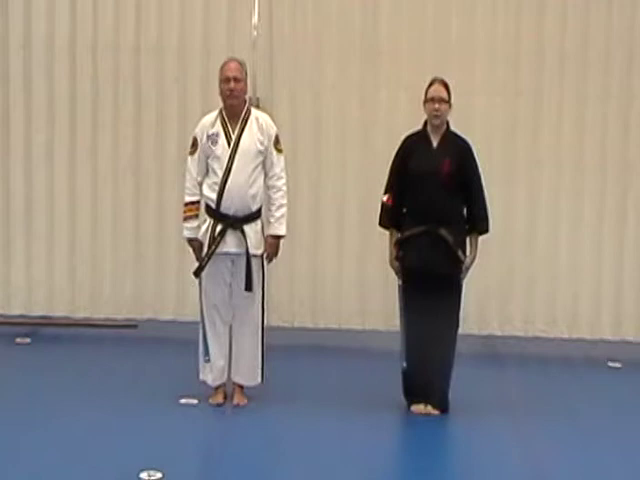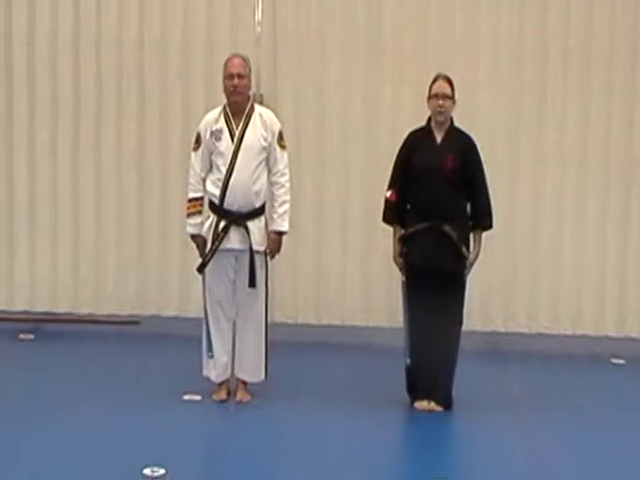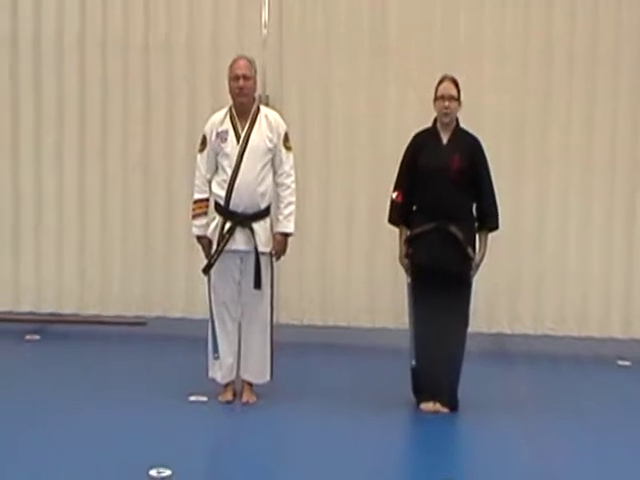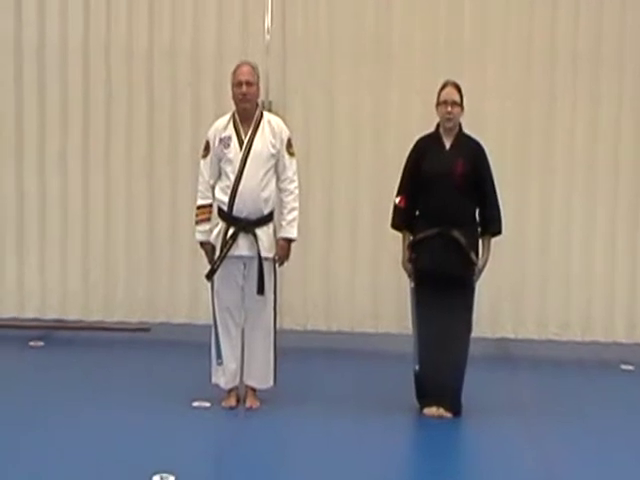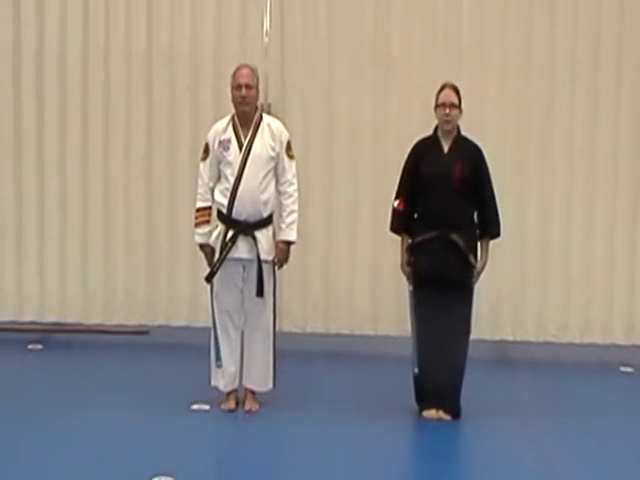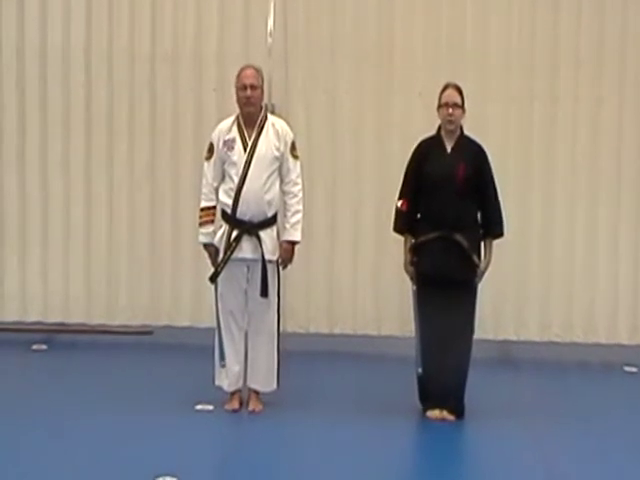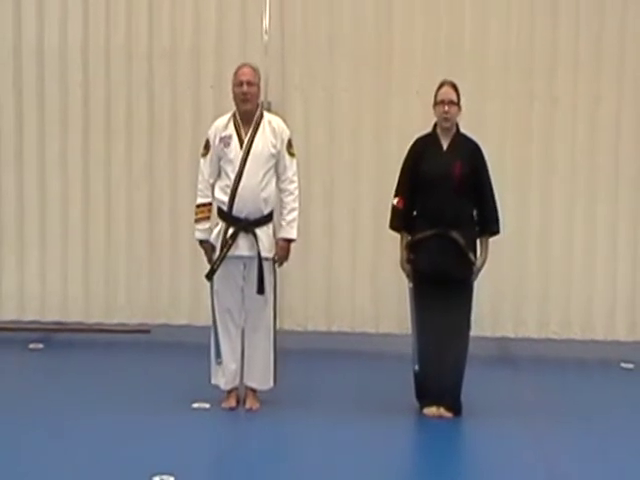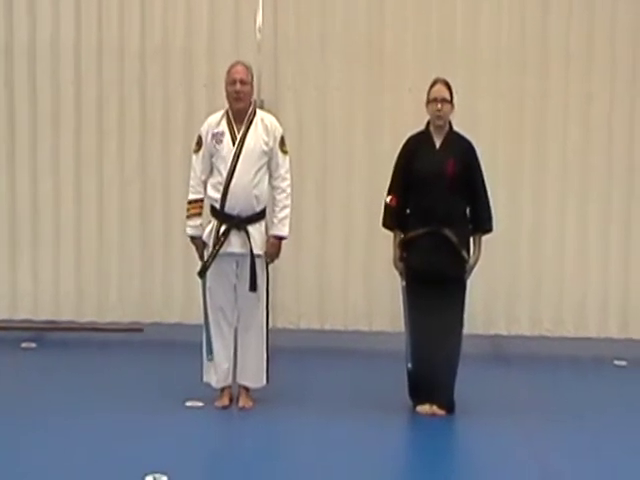
dt=0.3s
person 1, frame 1
left shoulder: (264, 126)
right shoulder: (206, 127)
left elbow: (276, 182)
right elbow: (192, 182)
left wrist: (275, 231)
right wrist: (192, 231)
left hip: (251, 231)
right hip: (214, 231)
left knee: (247, 310)
right knee: (214, 308)
left ankle: (241, 383)
right ankle: (217, 382)
person 1, frame 2
left shoulder: (268, 122)
right shoulder: (210, 123)
left elbow: (280, 178)
right elbow: (196, 179)
left wrist: (278, 227)
right wrist: (196, 227)
left hip: (254, 227)
right hip: (217, 227)
left knee: (251, 306)
right knee: (218, 305)
left ankle: (244, 379)
right ankle: (221, 378)
person 1, frame 3
left shoulder: (273, 123)
right shoulder: (215, 124)
left elbow: (286, 179)
right elbow: (202, 180)
left wrist: (283, 229)
right wrist: (201, 229)
left hip: (259, 229)
right hip: (223, 228)
left knee: (256, 307)
right knee: (223, 306)
left ankle: (249, 380)
right ankle: (227, 379)
person 1, frame 4
left shoulder: (277, 129)
right shoulder: (218, 131)
left elbow: (289, 185)
right elbow: (205, 186)
left wrist: (286, 234)
right wrist: (204, 234)
left hip: (262, 235)
right hip: (227, 234)
left knee: (259, 313)
right knee: (226, 312)
left ankle: (253, 386)
right ankle: (230, 385)
person 1, frame 5
left shoulder: (276, 132)
right shoulder: (218, 133)
left elbow: (288, 188)
right elbow: (204, 188)
left wrist: (286, 237)
right wrist: (204, 237)
left hip: (262, 237)
right hip: (226, 236)
left knee: (259, 316)
right knee: (226, 314)
left ankle: (252, 389)
right ankle: (229, 388)
person 1, frame 6
left shoulder: (281, 131)
right shoulder: (222, 133)
left elbow: (293, 188)
right elbow: (209, 188)
left wrist: (290, 237)
right wrist: (208, 236)
left hip: (266, 237)
right hip: (230, 236)
left knee: (263, 316)
right knee: (230, 314)
left ankle: (256, 389)
right ankle: (233, 388)
person 1, frame 7
left shoulder: (277, 129)
right shoulder: (218, 130)
left elbow: (289, 185)
right elbow: (205, 185)
left wrist: (286, 235)
right wrist: (203, 233)
left hip: (262, 235)
right hip: (226, 234)
left knee: (259, 314)
right knee: (226, 312)
left ankle: (253, 387)
right ankle: (230, 386)
person 1, frame 8
left shoulder: (270, 127)
right shoulder: (211, 127)
left elbow: (282, 182)
right elbow: (197, 181)
left wrist: (278, 232)
right wrist: (195, 229)
left hip: (255, 232)
right hip: (219, 230)
left knee: (252, 311)
right knee: (219, 310)
left ankle: (246, 386)
right ankle: (223, 384)
person 2, frame 1
left shoulder: (460, 148)
right shoulder: (410, 146)
left elbow: (474, 199)
right elbow: (393, 196)
left wrist: (472, 246)
right wrist: (393, 243)
left hip: (449, 243)
right hip: (414, 242)
left knee: (444, 320)
right knee: (415, 318)
left ankle: (437, 396)
right ankle: (417, 393)
person 2, frame 2
left shoulder: (464, 144)
right shoulder: (414, 142)
left elbow: (478, 195)
right elbow: (397, 192)
left wrist: (476, 242)
right wrist: (397, 240)
left hip: (453, 240)
right hip: (418, 239)
left knee: (448, 317)
right knee: (419, 316)
left ankle: (440, 392)
right ankle: (420, 390)
person 2, frame 3
left shoulder: (470, 145)
right shoulder: (420, 143)
left elbow: (484, 195)
right elbow: (403, 192)
left wrist: (482, 243)
right wrist: (403, 240)
left hip: (459, 240)
right hip: (424, 239)
left knee: (453, 318)
right knee: (425, 316)
left ankle: (445, 393)
right ankle: (426, 391)
person 2, frame 4
left shoulder: (473, 151)
right shoulder: (422, 148)
left elbow: (487, 201)
right elbow: (406, 198)
left wrist: (485, 248)
right wrist: (406, 245)
left hip: (462, 245)
right hip: (427, 244)
left knee: (457, 323)
right knee: (428, 321)
left ankle: (449, 398)
right ankle: (429, 396)
person 2, frame 5
left shoulder: (472, 153)
right shoulder: (421, 150)
left elbow: (485, 203)
right elbow: (405, 200)
left wrist: (484, 250)
right wrist: (404, 247)
left hip: (461, 248)
right hip: (426, 247)
left knee: (455, 326)
right knee: (427, 324)
left ankle: (448, 400)
right ankle: (428, 398)
person 2, frame 6
left shoulder: (475, 153)
right shoulder: (424, 150)
left elbow: (489, 202)
right elbow: (408, 200)
left wrist: (487, 250)
right wrist: (407, 248)
left hip: (464, 248)
right hip: (429, 247)
left knee: (459, 326)
right knee: (430, 324)
left ankle: (452, 400)
right ankle: (432, 398)
person 2, frame 7
left shoulder: (471, 150)
right shoulder: (420, 148)
left elbow: (484, 200)
right elbow: (404, 198)
left wrist: (483, 247)
right wrist: (404, 245)
left hip: (460, 245)
right hip: (425, 244)
left knee: (456, 323)
right knee: (427, 322)
left ankle: (449, 398)
right ankle: (429, 396)
person 2, frame 8
left shoulder: (464, 149)
right shoulder: (413, 146)
left elbow: (477, 198)
right elbow: (397, 196)
left wrist: (476, 244)
right wrist: (397, 243)
left hip: (453, 244)
right hip: (418, 242)
left knee: (449, 321)
right knee: (420, 320)
left ankle: (442, 396)
right ankle: (422, 394)
